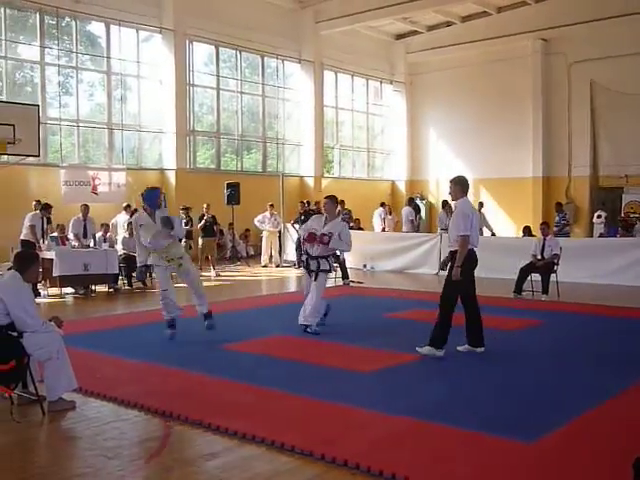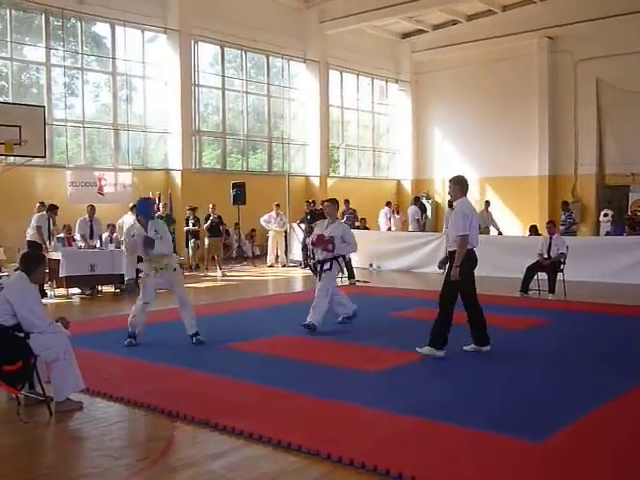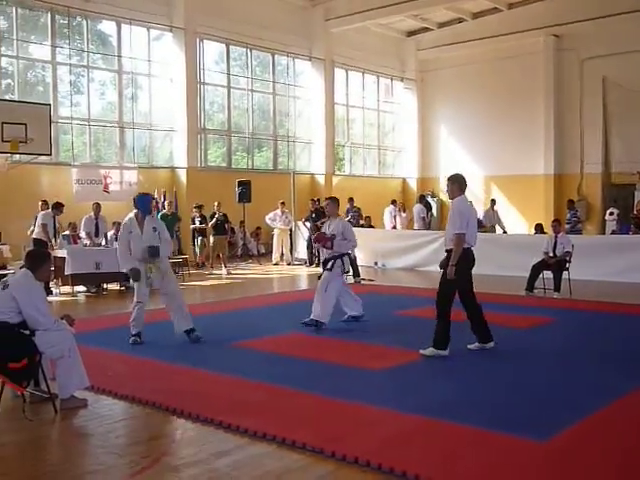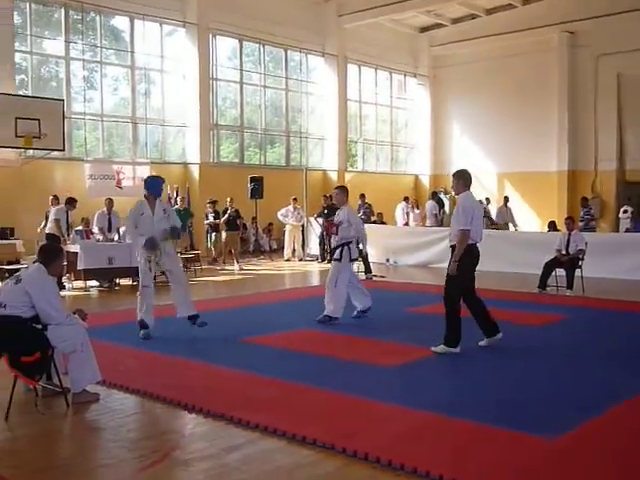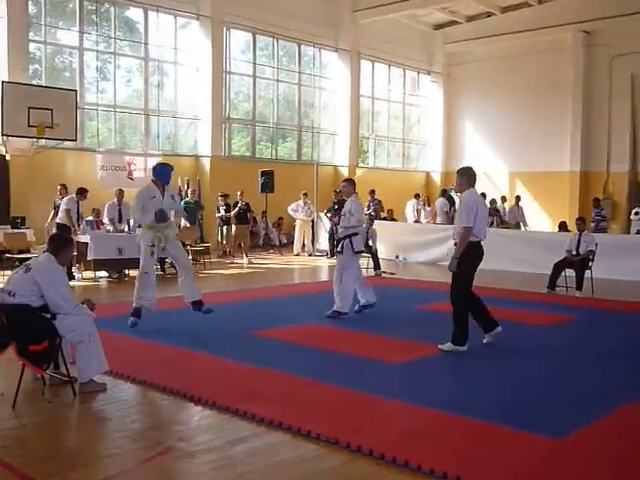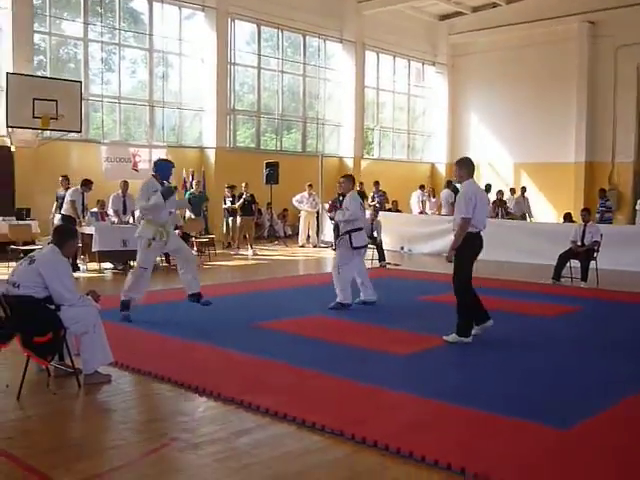
dt=0.1s
person 1, frame 1
left shoulder: (462, 209)
right shoulder: (467, 208)
left elbow: (463, 240)
left wrist: (457, 265)
right wrist: (448, 258)
left hip: (462, 260)
right hip: (467, 258)
left knee: (447, 302)
right knee: (469, 301)
left ankle: (436, 345)
right ankle: (476, 343)
person 1, frame 2
left shoulder: (461, 209)
right shoulder: (466, 207)
left elbow: (463, 240)
left wrist: (456, 266)
right wrist: (448, 257)
left hip: (461, 260)
right hip: (466, 258)
left knee: (446, 302)
right knee: (470, 301)
left ankle: (437, 345)
right ankle: (482, 341)
person 1, frame 3
left shoulder: (459, 207)
right shoulder: (468, 206)
left elbow: (459, 239)
left wrist: (452, 264)
right wrist: (449, 258)
left hip: (458, 258)
right hip: (465, 256)
left knee: (443, 301)
right knee: (468, 299)
left ankle: (440, 346)
right ankle: (485, 338)
person 1, frame 4
left shoulder: (463, 203)
right shoulder: (473, 203)
left elbow: (463, 235)
left wrist: (454, 260)
left hip: (463, 254)
right hip: (470, 252)
left knee: (451, 298)
right knee: (469, 296)
left ankle: (451, 343)
right ankle: (492, 332)
person 1, frame 5
left shoulder: (467, 200)
right shoulder: (478, 200)
left elbow: (465, 232)
left wrist: (454, 257)
left hip: (467, 250)
right hip: (475, 248)
left knee: (459, 296)
right knee: (465, 293)
left ankle: (459, 341)
right ankle: (490, 326)
person 1, frame 6
left shoulder: (467, 191)
right shoulder: (478, 191)
left elbow: (464, 223)
left wrist: (452, 248)
left hip: (467, 241)
right hip: (475, 239)
left knee: (461, 287)
right knee: (463, 284)
left ankle: (463, 332)
right ankle: (481, 319)
person 2, frame 1
right shoulder: (17, 286)
right elbow: (30, 323)
left wrist: (48, 324)
right wrist: (52, 325)
left knee: (44, 339)
right knee: (53, 341)
right ankle: (55, 399)
person 2, frame 2
right shoulder: (23, 287)
right elbow: (37, 324)
left wrist: (54, 325)
right wrist: (59, 326)
left knee: (51, 340)
right knee: (59, 342)
right ankle: (61, 400)
person 2, frame 3
left shoulder: (16, 279)
right shoulder: (29, 284)
right elbow: (42, 322)
left wrist: (60, 322)
right wrist: (65, 324)
left knee: (55, 336)
right knee: (64, 339)
right ankle: (66, 397)
person 2, frame 4
left shoulder: (29, 274)
right shoulder: (41, 279)
right elbow: (54, 316)
left wrist: (71, 317)
right wrist: (76, 319)
left knee: (66, 331)
right knee: (76, 334)
right ankle: (78, 391)
person 2, frame 5
left shoulder: (37, 263)
right shoulder: (51, 269)
right elbow: (63, 306)
left wrist: (80, 307)
right wrist: (85, 308)
left knee: (75, 320)
right knee: (83, 323)
right ankle: (85, 381)
person 2, frame 6
left shoulder: (42, 255)
right shoulder: (55, 260)
right elbow: (68, 298)
left wrist: (85, 299)
right wrist: (89, 300)
right hip: (30, 309)
left knee: (81, 311)
right knee: (88, 315)
right ankle: (90, 372)
person 3, frame 1
left shoulder: (165, 213)
right shoulder: (138, 219)
left elbow: (181, 232)
right elbow: (140, 240)
left wrist: (171, 226)
left hip: (175, 252)
right hip: (158, 257)
left knee: (195, 282)
right knee: (165, 291)
left ankle: (206, 313)
right ankle: (171, 320)
person 3, frame 2
left shoulder: (159, 224)
right shoulder: (131, 230)
left elbow: (167, 247)
left wrist: (153, 244)
left hip: (168, 264)
right hip: (150, 268)
left knee: (183, 299)
right knee: (144, 302)
left ankle: (193, 333)
right ankle: (133, 333)
person 3, frame 3
left shoulder: (157, 221)
right shoulder: (128, 224)
left elbow: (168, 244)
right elbow: (122, 250)
left wrist: (157, 251)
right wrist: (129, 268)
left hip: (161, 264)
right hip: (140, 267)
left knee: (175, 297)
right knee: (140, 301)
left ankle: (188, 329)
right ankle: (136, 331)
person 3, frame 4
left shoulder: (165, 205)
right shoulder: (137, 207)
left elbow: (176, 223)
right elbow: (130, 230)
left wrist: (174, 231)
right wrist: (144, 241)
left hip: (165, 248)
right hip: (146, 250)
left knee: (179, 280)
right knee: (145, 287)
left ankle: (191, 315)
right ankle: (144, 323)
person 3, frame 5
left shoulder: (169, 192)
right shoulder: (145, 191)
left elbow: (177, 209)
right elbow: (136, 214)
right wrist: (152, 217)
left hip: (168, 235)
right hip: (150, 235)
left knee: (185, 265)
right knee: (146, 271)
left ankle: (196, 301)
right ankle: (137, 310)
person 3, frame 6
left shoulder: (168, 187)
right shoulder: (147, 185)
left elbow: (176, 204)
right elbow: (142, 206)
left wrist: (182, 203)
right wrist: (161, 197)
left hip: (167, 231)
right hip: (150, 231)
left knee: (188, 258)
right knee: (143, 267)
left ankle: (194, 293)
right ankle: (126, 302)
person 4, frame 1
left shoulder: (341, 225)
right shoulder: (315, 219)
left elbow: (347, 246)
right elbow: (302, 230)
left wrist: (329, 242)
right wrist: (305, 236)
left hip: (322, 262)
right hip: (309, 258)
left knee: (316, 293)
right knee: (308, 290)
left ankle: (308, 322)
right ankle: (323, 308)
person 4, frame 2
left shoulder: (343, 228)
right shoulder: (320, 224)
left elbow: (353, 247)
right elbow: (312, 240)
left wrist: (334, 248)
right wrist: (314, 241)
left hip: (332, 264)
right hip: (320, 263)
left knee: (321, 291)
right knee: (332, 292)
left ankle: (313, 321)
right ankle: (349, 311)
person 4, frame 3
left shoulder: (343, 224)
right shoulder: (326, 224)
left elbow: (352, 243)
right elbow: (323, 241)
left wrist: (332, 245)
right wrist: (319, 239)
left hip: (338, 262)
right hip: (331, 261)
left knee: (323, 288)
right knee: (341, 289)
left ankle: (318, 319)
right ankle: (356, 313)
person 4, frame 4
left shoulder: (349, 211)
right shoulder: (340, 212)
left elbow: (359, 231)
left wrist: (338, 231)
right wrist: (332, 229)
left hip: (345, 251)
right hip: (341, 250)
left knee: (334, 282)
right knee: (350, 280)
left ankle: (332, 314)
right ankle: (364, 306)
person 4, frame 5
left shoulder: (353, 202)
right shoulder: (350, 202)
left elbow: (360, 220)
left wrist: (340, 220)
right wrist: (341, 220)
left hip: (350, 243)
right hip: (353, 243)
left knee: (341, 275)
right knee: (354, 274)
left ankle: (341, 308)
right ankle: (368, 300)
person 4, frame 6
left shoulder: (351, 197)
right shoulder: (353, 197)
left elbow: (353, 215)
left wrist: (335, 214)
right wrist: (337, 214)
left hip: (350, 238)
right hip: (359, 238)
left knee: (339, 268)
right knee: (358, 268)
left ankle: (344, 300)
right ankle: (368, 297)
